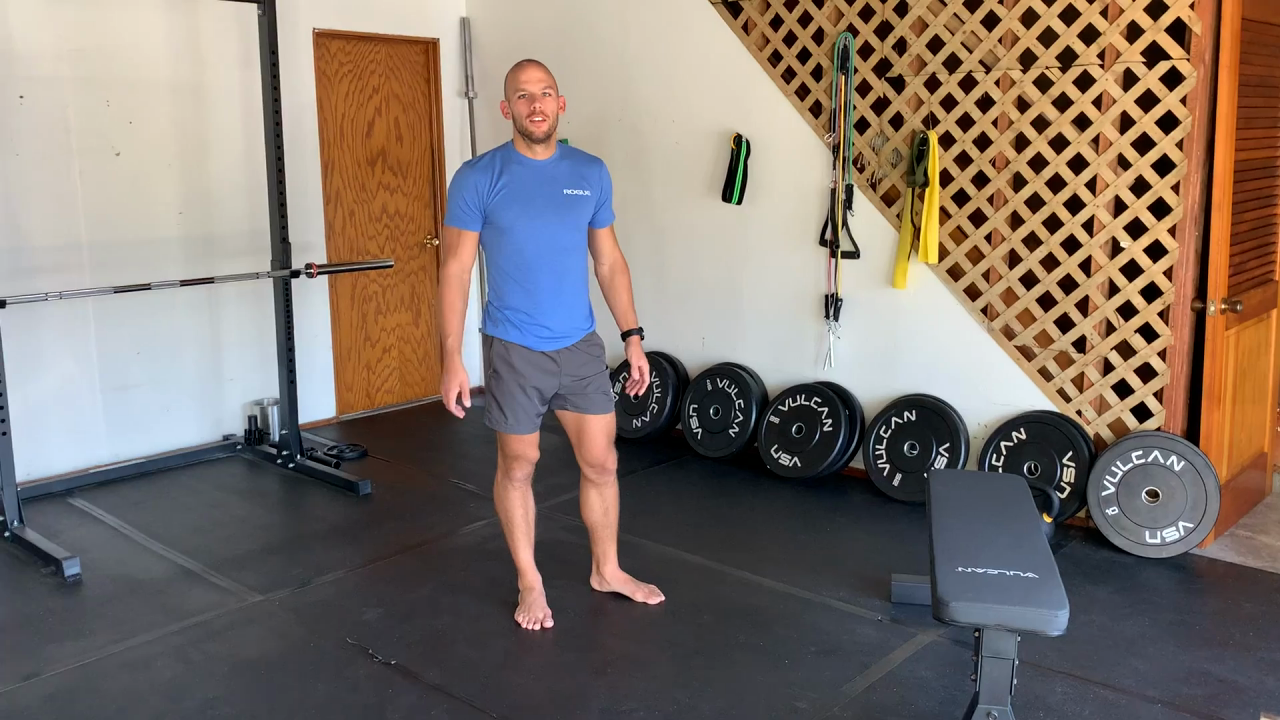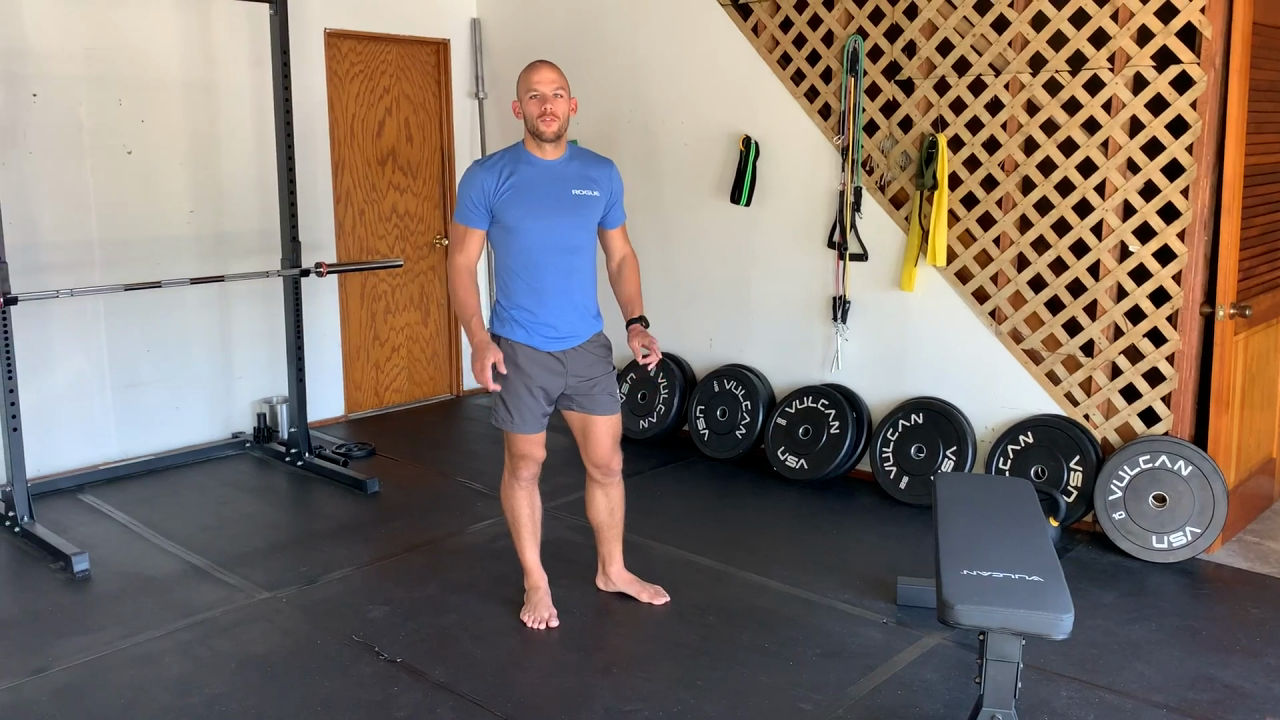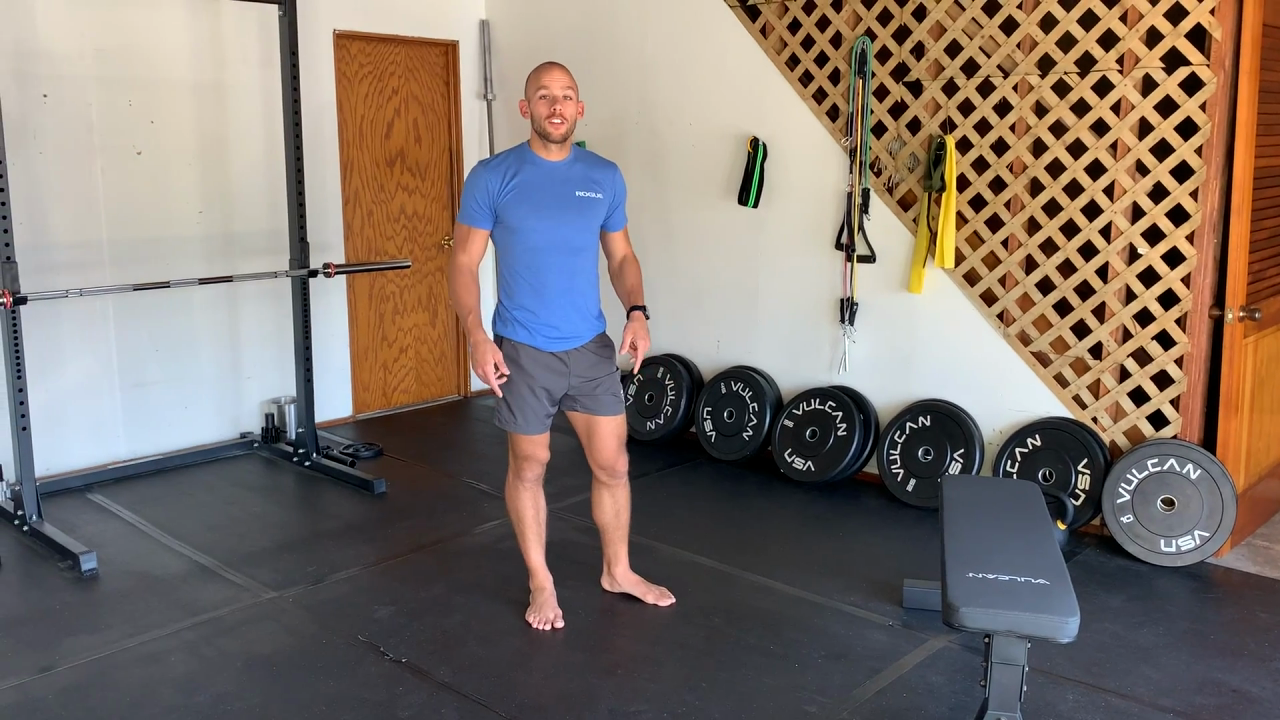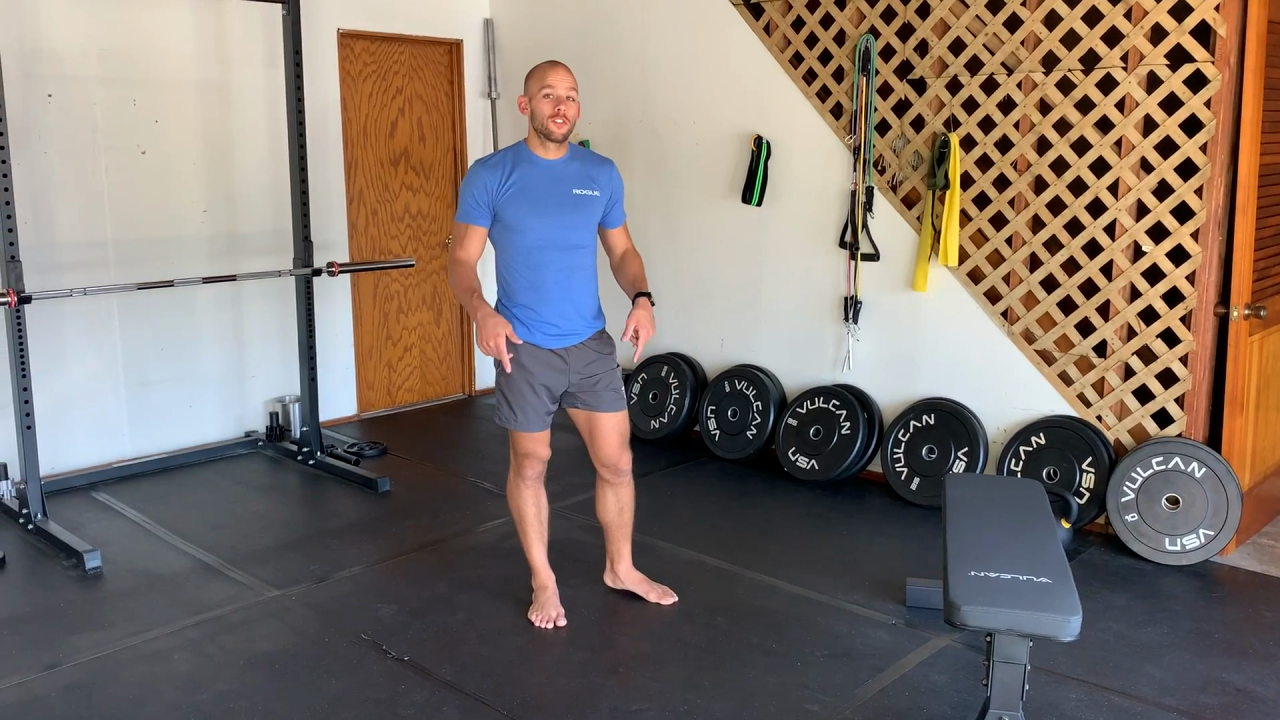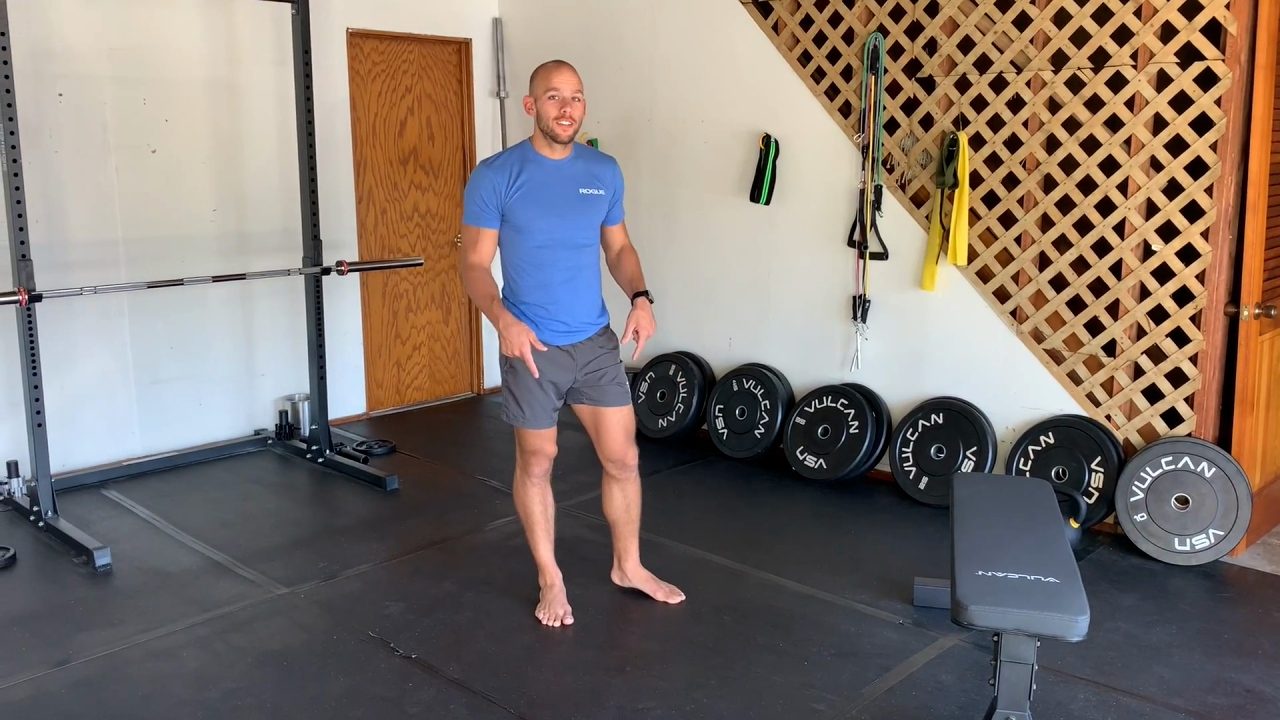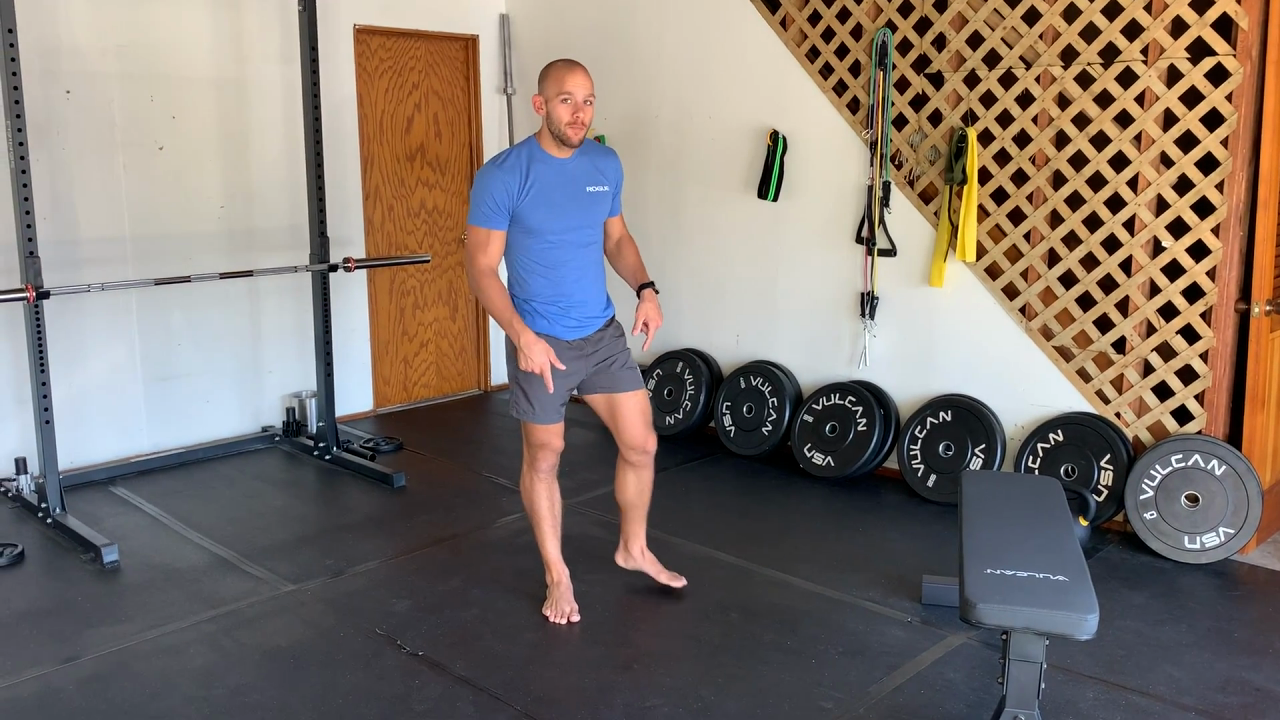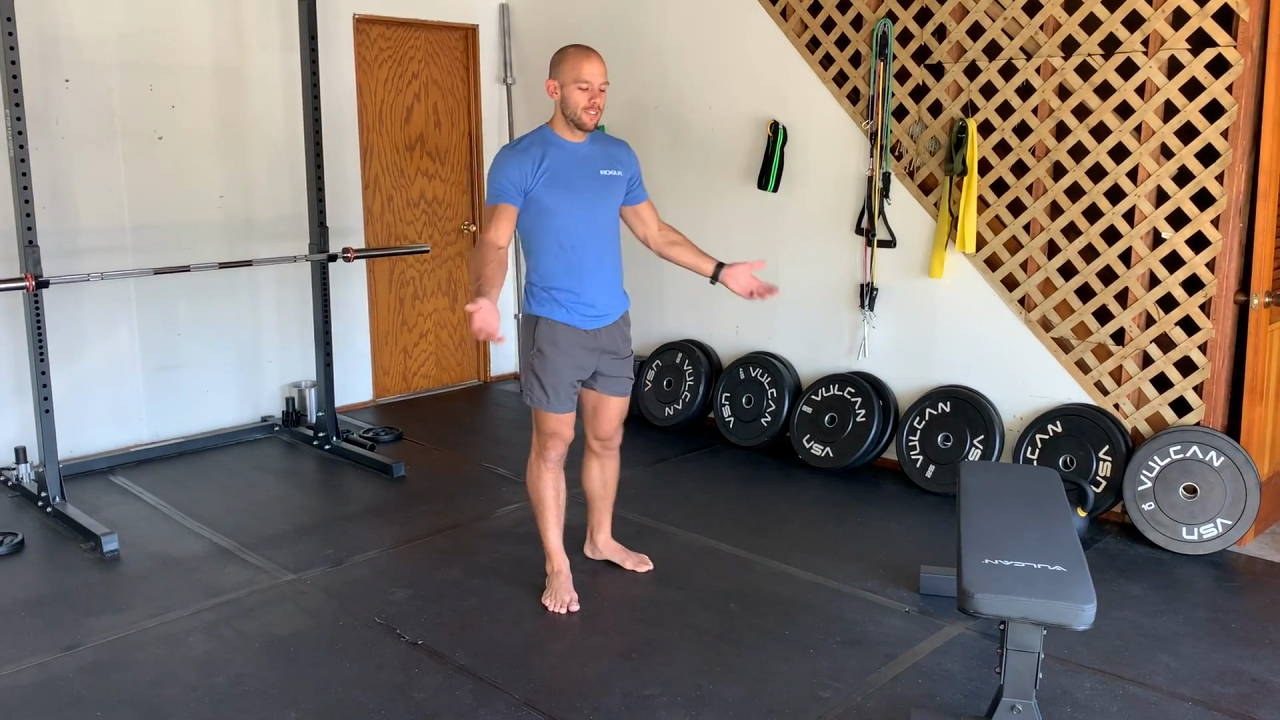
dt=0.4s
person 1, frame 1
left shoulder: (591, 172)
right shoulder: (478, 177)
left elbow: (608, 259)
right elbow: (455, 270)
left wrist: (633, 336)
right wrist: (451, 359)
left hip: (581, 345)
right hip: (515, 350)
left knee: (601, 463)
right knee: (518, 468)
left ankle: (607, 569)
right ankle: (530, 583)
person 1, frame 2
left shoulder: (602, 173)
right shoulder: (487, 176)
left elbow: (620, 256)
right elbow: (462, 263)
left wrist: (637, 323)
right wrist: (478, 338)
left hip: (589, 346)
right hip: (521, 350)
left knee: (607, 464)
right knee: (524, 467)
left ankle: (613, 569)
right ankle: (535, 582)
person 1, frame 3
left shoulder: (605, 176)
right shoulder: (492, 176)
left elbow: (621, 255)
right elbow: (464, 262)
left wrist: (637, 312)
right wrist: (475, 334)
left hip: (592, 347)
right hip: (524, 351)
left knee: (613, 465)
right knee: (529, 468)
left ankle: (618, 570)
right ankle: (541, 583)
person 1, frame 4
left shoulder: (602, 172)
right shoulder: (489, 176)
left elbow: (621, 248)
right elbow: (461, 258)
left wrist: (641, 299)
right wrist: (481, 312)
left hip: (591, 344)
right hip: (525, 349)
left knee: (617, 462)
right knee: (530, 466)
left ankle: (621, 568)
right ankle: (543, 581)
person 1, frame 5
left shoulder: (604, 170)
right shoulder: (495, 175)
right elbow: (474, 262)
left wrist: (640, 298)
right wrist: (503, 318)
left hip: (596, 341)
right hip: (533, 346)
left knee: (623, 459)
right knee: (536, 464)
left ankle: (628, 565)
right ankle: (550, 579)
person 1, frame 6
left shoulder: (606, 164)
right shoulder: (502, 175)
right elbow: (482, 267)
left wrist: (645, 289)
right wrist: (523, 335)
left hip: (603, 332)
right hip: (541, 341)
left knee: (640, 444)
right knee: (544, 458)
left ankle: (634, 547)
right ankle: (557, 576)
person 1, frame 7
left shoulder: (618, 156)
right shoulder: (519, 159)
left elbow: (653, 231)
right elbow: (493, 242)
left wrist: (719, 272)
right wrist: (487, 298)
left hip: (613, 326)
right hip: (555, 328)
left knee: (606, 441)
right knee: (553, 447)
left ankle: (601, 539)
right ankle: (557, 565)
